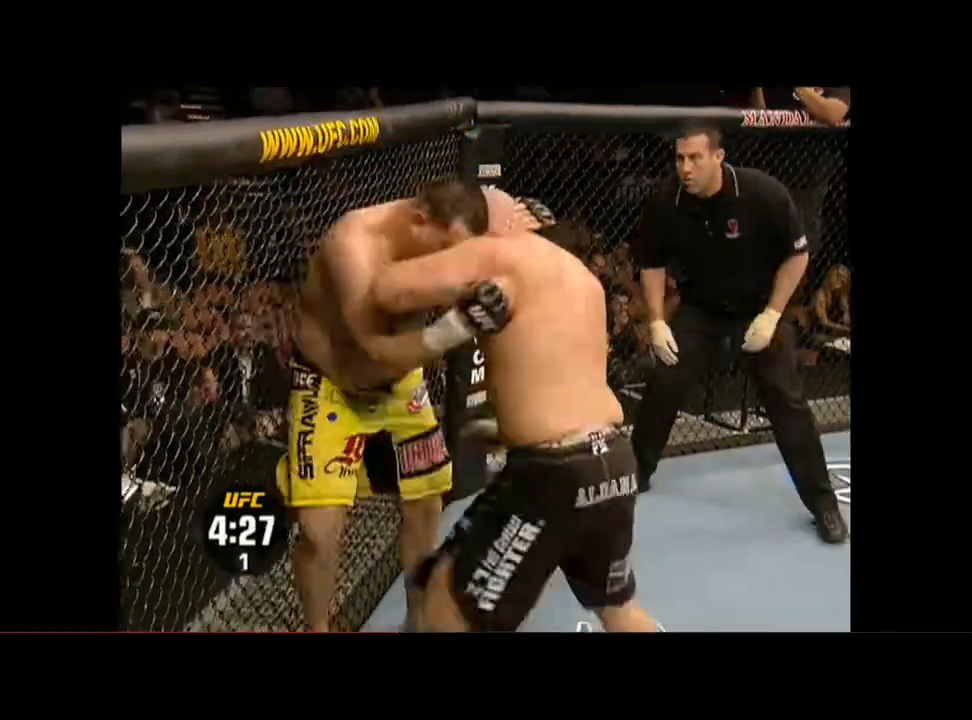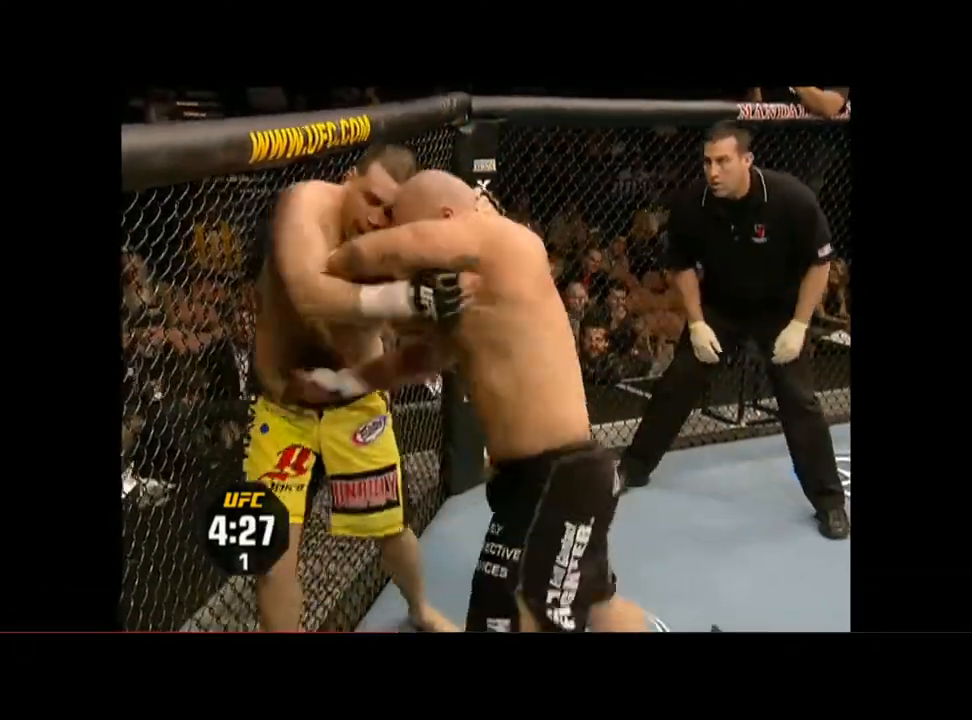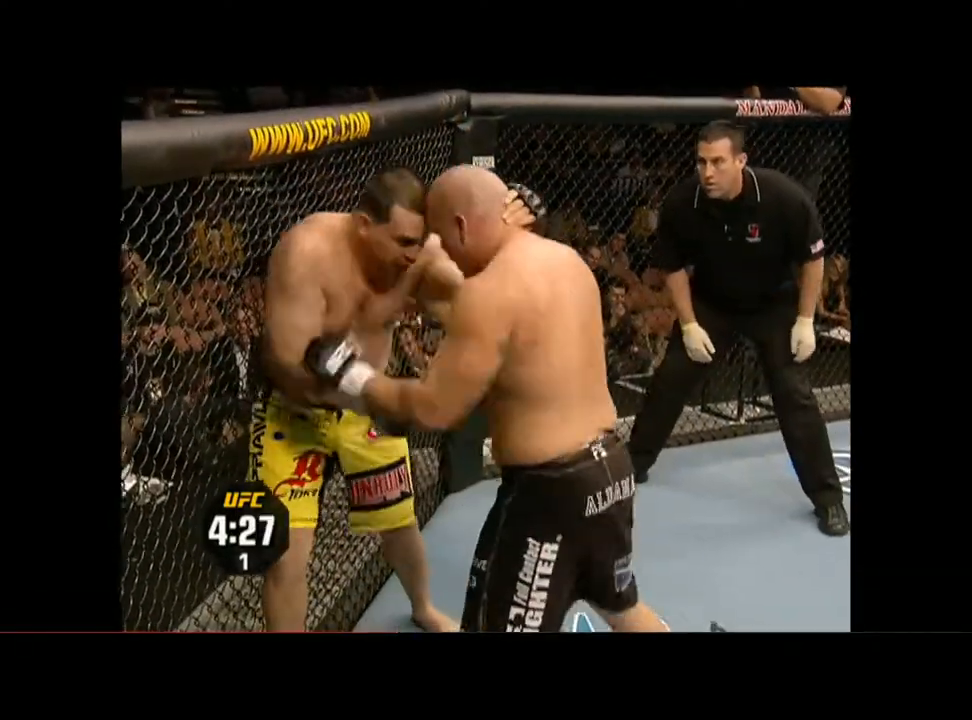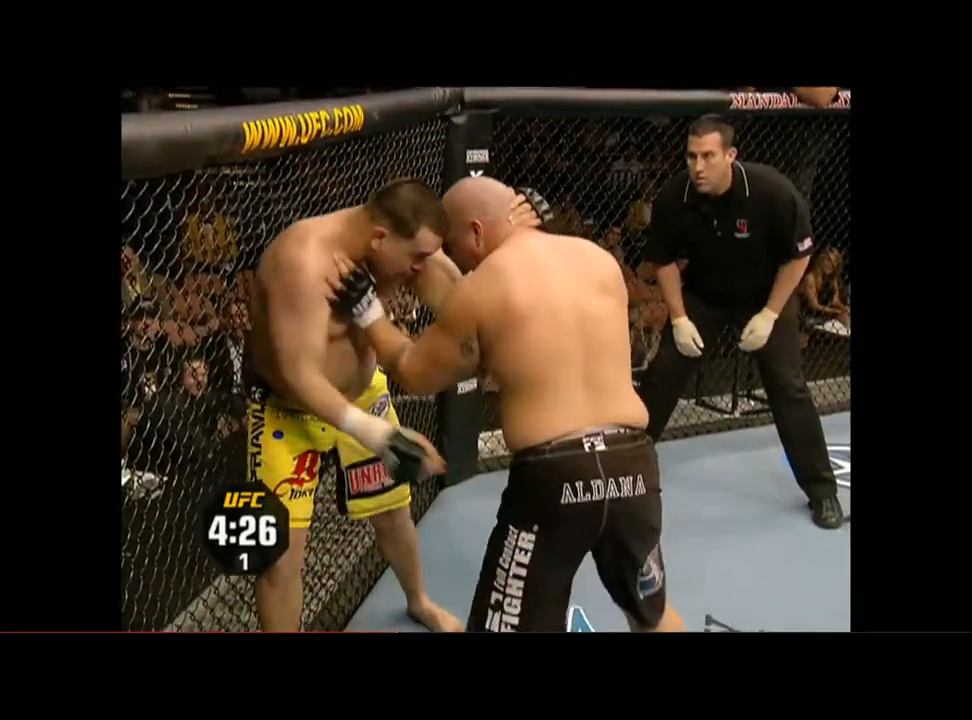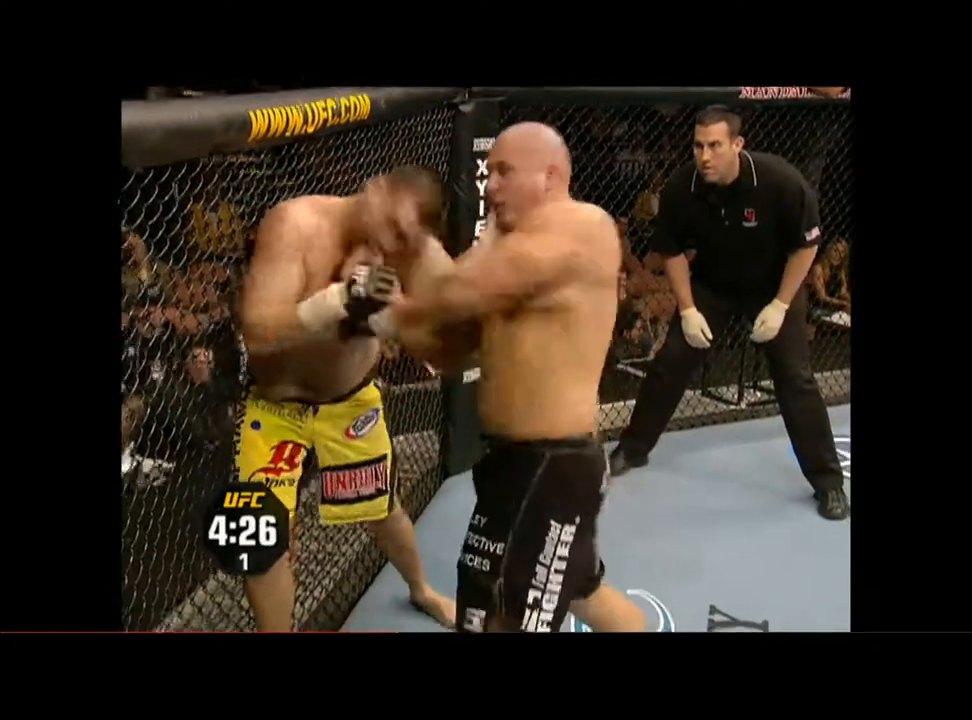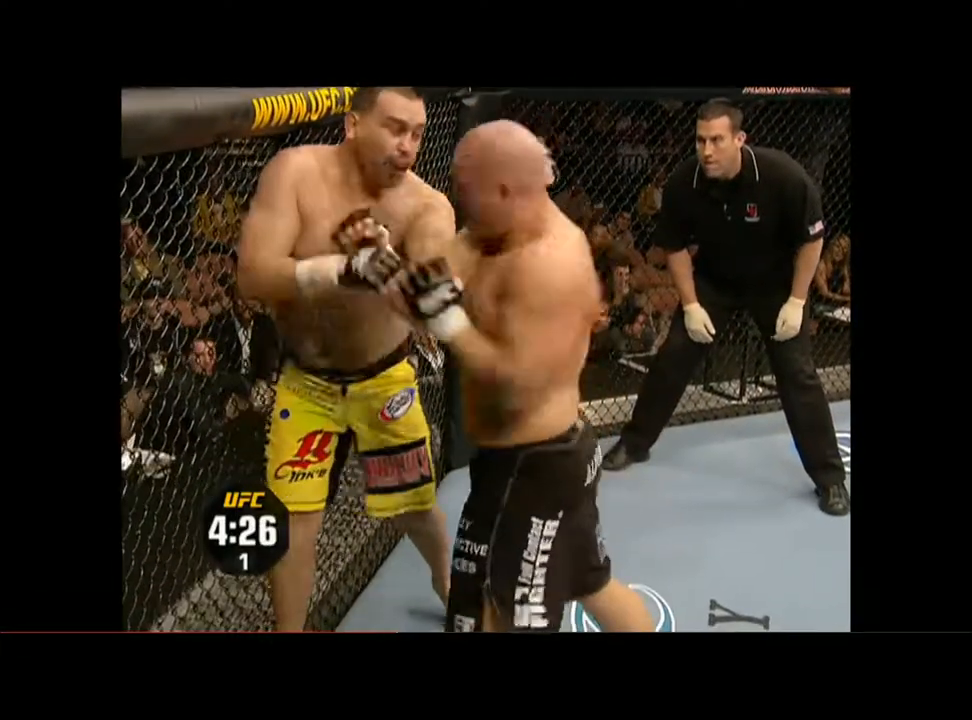
dt=0.3s
person 1, frame 1
left shoulder: (441, 236)
right shoulder: (354, 246)
left hip: (399, 382)
right hip: (330, 387)
left knee: (424, 508)
right knee: (319, 533)
right ankle: (318, 636)
person 1, frame 2
right shoulder: (306, 202)
right elbow: (310, 295)
right wrist: (404, 298)
left hip: (356, 408)
right hip: (282, 407)
left knee: (390, 530)
right knee: (272, 555)
left ankle: (421, 610)
person 1, frame 3
left shoulder: (419, 253)
right shoulder: (309, 248)
right elbow: (292, 358)
left hip: (365, 407)
right hip: (293, 409)
left knee: (400, 523)
right knee: (286, 559)
left ankle: (423, 608)
person 1, frame 4
left shoulder: (402, 245)
right shoulder: (305, 258)
right elbow: (301, 379)
right wrist: (380, 437)
left hip: (361, 393)
right hip: (286, 406)
left knee: (393, 512)
right knee: (280, 556)
left ankle: (419, 601)
person 1, frame 5
left shoulder: (416, 254)
right shoulder: (295, 222)
right elbow: (259, 332)
right wrist: (339, 299)
left hip: (349, 401)
right hip: (273, 401)
left knee: (384, 511)
left ankle: (421, 590)
right ankle: (278, 636)
person 1, frame 6
left shoulder: (426, 205)
right shoulder: (295, 170)
right elbow: (251, 277)
left wrist: (384, 258)
right wrist: (341, 269)
left hip: (385, 380)
right hip: (306, 382)
left knee: (418, 505)
right knee: (294, 531)
left ankle: (445, 583)
right ankle: (288, 631)
person 2, frame 1
left shoulder: (501, 256)
right shoulder: (581, 276)
left elbow: (389, 288)
left hip: (545, 477)
right hip: (611, 465)
left knee: (445, 607)
right knee: (617, 605)
person 2, frame 2
left shoulder: (498, 239)
right shoulder: (469, 278)
left elbow: (378, 252)
right elbow: (423, 355)
left wrist: (335, 265)
right wrist: (345, 380)
left hip: (557, 478)
right hip: (571, 470)
right knee: (597, 601)
person 2, frame 3
left shoulder: (489, 294)
right shoulder: (567, 259)
left elbow: (433, 410)
left wrist: (349, 373)
left hip: (547, 490)
right hip: (610, 467)
right knee: (623, 606)
person 2, frame 4
left shoulder: (479, 291)
right shoulder: (597, 258)
left elbow: (418, 376)
left wrist: (366, 311)
left hip: (553, 479)
right hip: (631, 463)
left knee: (502, 627)
right knee: (650, 611)
person 2, frame 5
left shoulder: (580, 225)
right shoulder: (510, 234)
left elbow: (465, 293)
left wrist: (393, 312)
left hip: (548, 467)
right hip: (523, 458)
left knee: (503, 619)
right knee: (582, 588)
person 2, frame 6
left shoulder: (550, 265)
right shoulder: (495, 232)
left elbow: (517, 390)
left wrist: (446, 316)
left hip: (531, 470)
right hip: (552, 457)
left knee: (502, 620)
right knee: (594, 583)
person 3, frame 1
left shoulder: (764, 194)
right shoulder: (666, 205)
left elbow: (797, 253)
right elbow: (652, 264)
left wrist: (770, 315)
right wrist: (657, 321)
left hip: (761, 309)
right hip: (699, 308)
left knee: (784, 398)
right knee: (662, 385)
left ankle: (823, 502)
right ankle: (637, 471)
person 3, frame 2
left shoulder: (791, 198)
right shoulder: (692, 205)
left elbow: (819, 263)
right elbow: (683, 266)
left wrist: (798, 326)
right wrist: (697, 323)
left hip: (781, 308)
right hip: (717, 306)
left knee: (798, 399)
right knee: (677, 383)
left ankle: (829, 500)
right ankle: (635, 466)
person 3, frame 3
left shoulder: (784, 197)
right shoulder: (681, 203)
left elbow: (813, 257)
right elbow: (672, 266)
left wrist: (805, 320)
right wrist: (689, 324)
left hip: (775, 303)
right hip: (709, 302)
left knee: (794, 393)
right knee: (670, 379)
left ankle: (827, 497)
right ankle: (633, 463)
person 3, frame 4
left shoulder: (773, 192)
right shoulder: (673, 197)
left elbow: (798, 256)
right elbow: (664, 260)
left wrist: (769, 315)
right wrist: (679, 318)
left hip: (766, 296)
right hip: (702, 295)
left knee: (787, 386)
right knee: (664, 372)
left ankle: (822, 490)
person 3, frame 5
left shoulder: (781, 181)
right shoulder: (680, 188)
left elbow: (806, 245)
right elbow: (672, 251)
left wrist: (779, 305)
right wrist: (687, 309)
left hip: (775, 286)
right hip: (710, 284)
left knee: (795, 377)
right knee: (671, 362)
left ankle: (828, 481)
right ankle: (633, 448)
person 3, frame 6
left shoulder: (784, 176)
right shoulder: (683, 183)
left elbow: (811, 240)
right elbow: (674, 246)
left wrist: (796, 302)
right wrist: (690, 305)
left hip: (777, 282)
right hip: (712, 280)
left knee: (797, 372)
right knee: (673, 357)
left ankle: (829, 476)
right ankle: (634, 442)
